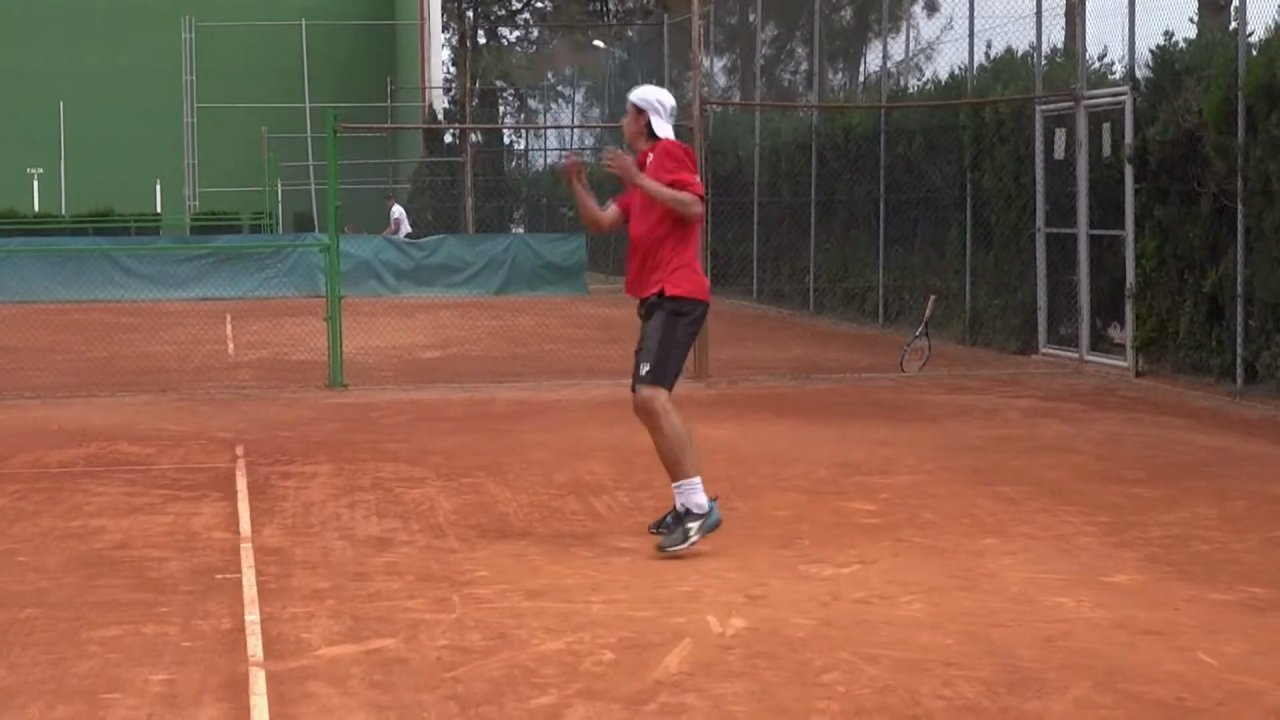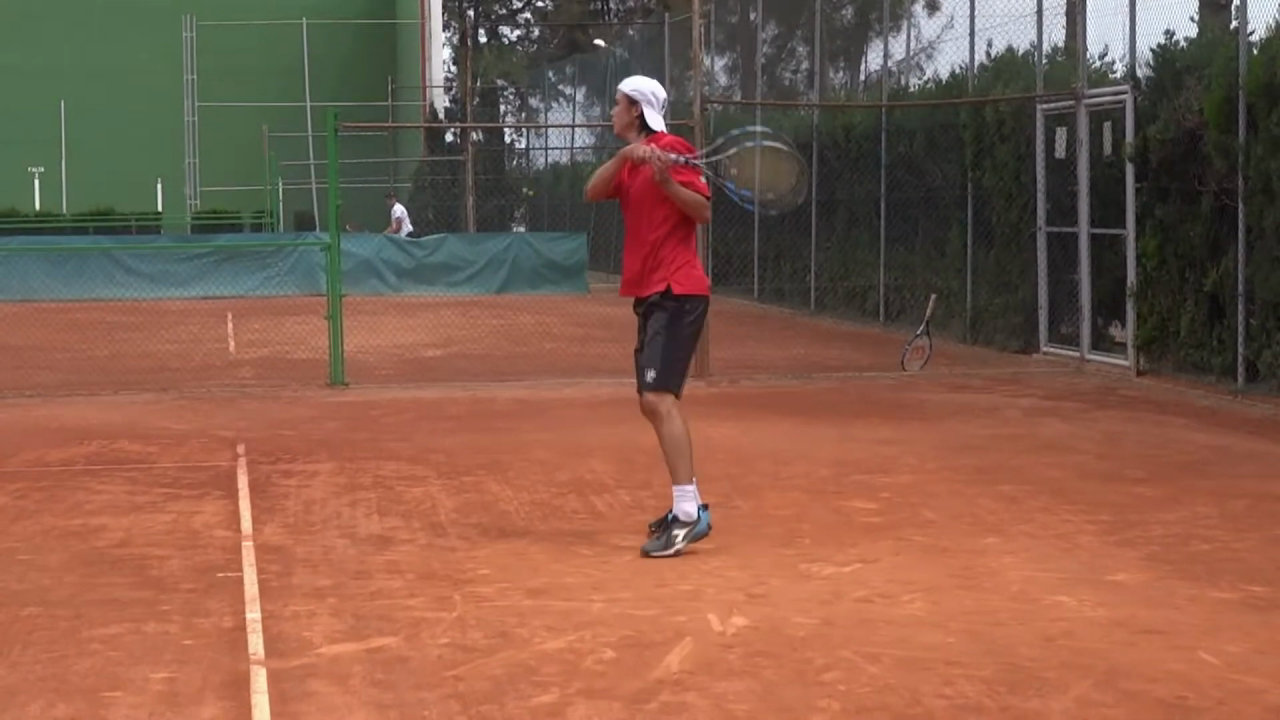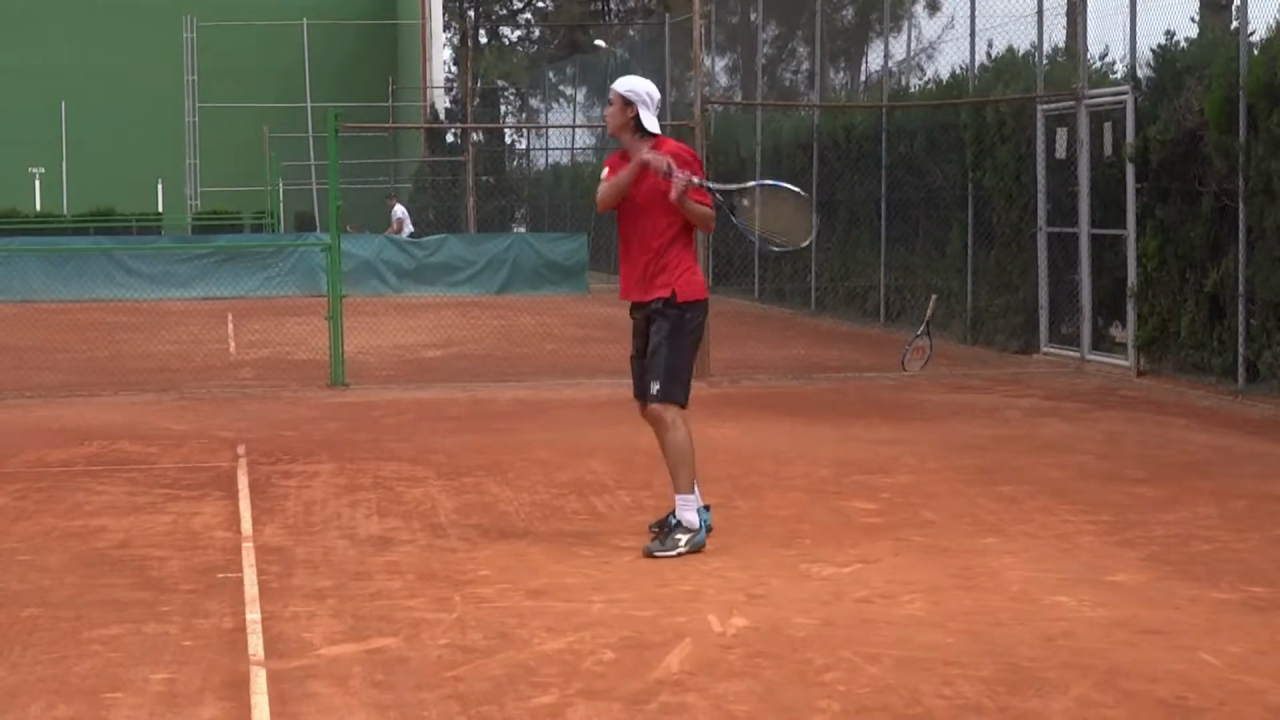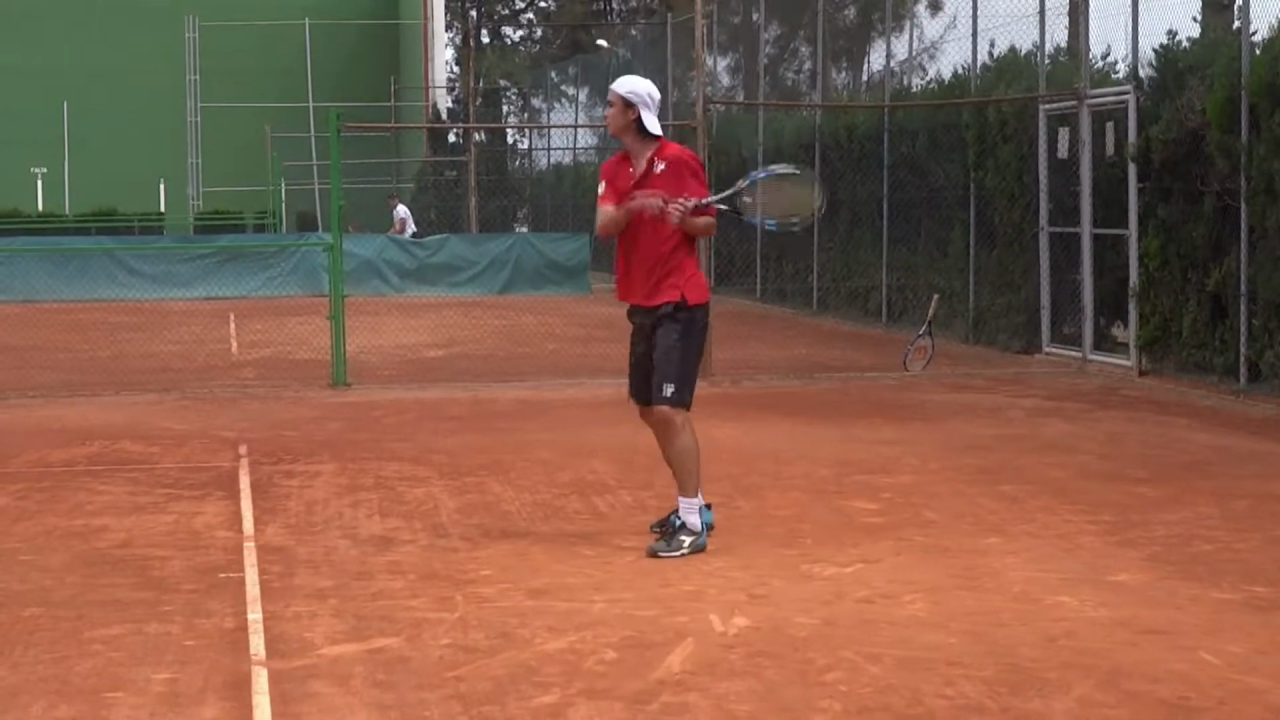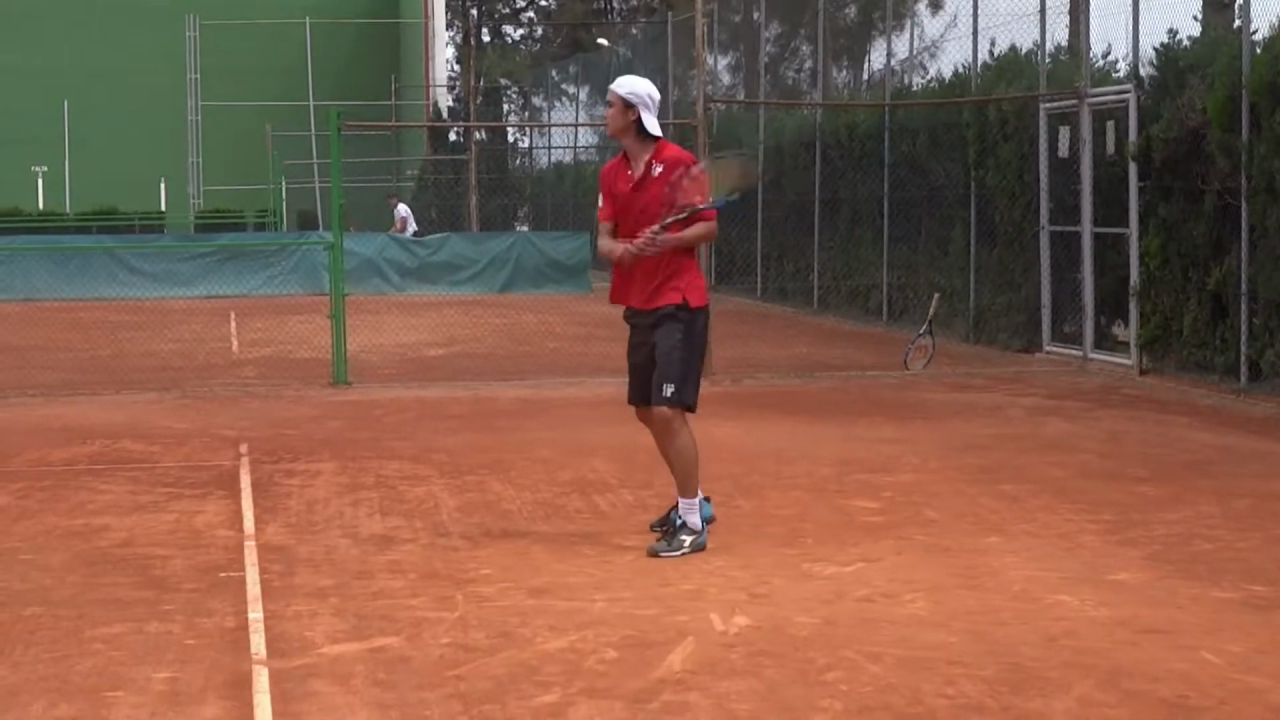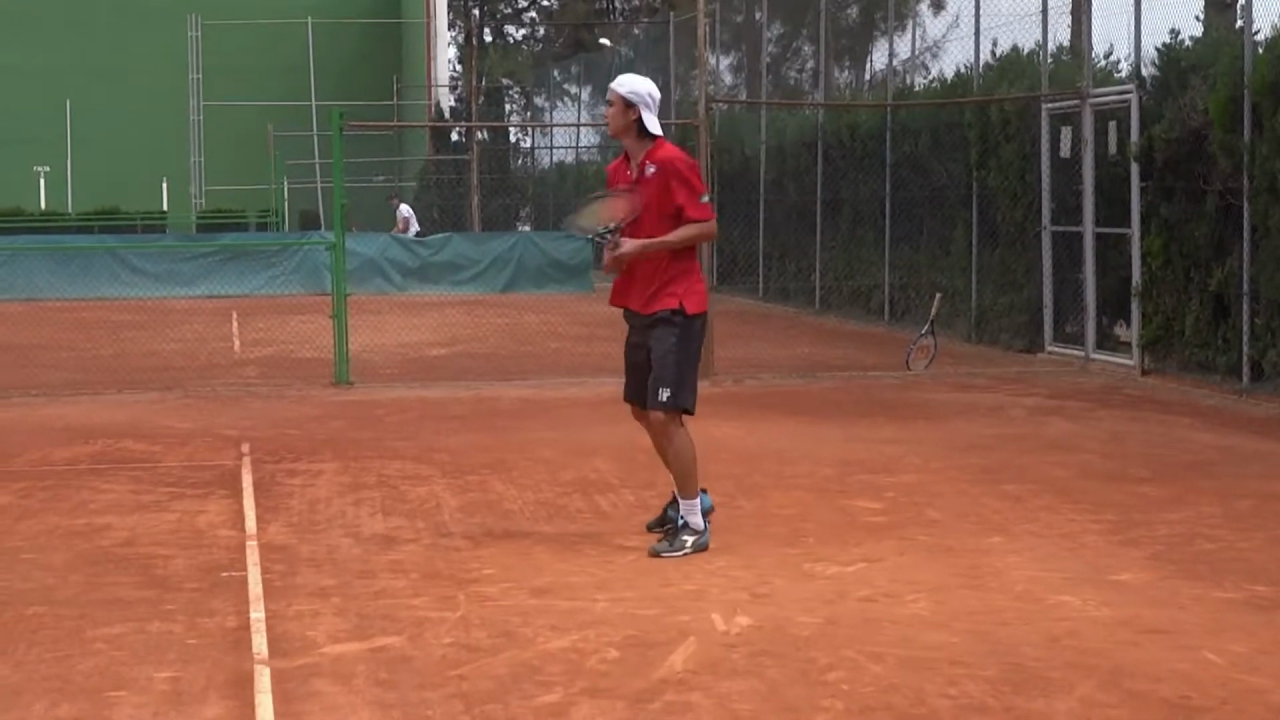
dt=0.1s
person 1, frame 1
left shoulder: (671, 152)
right shoulder: (640, 168)
left elbow: (694, 210)
right elbow: (604, 223)
left wrist: (637, 179)
right wrist: (576, 183)
left hip: (676, 294)
right hip: (661, 297)
left knee: (652, 395)
right knee: (646, 401)
left ankle: (699, 505)
right ankle: (687, 505)
person 1, frame 2
left shoulder: (674, 149)
right shoulder: (622, 162)
left elbow: (703, 213)
right elbow: (594, 193)
left wrist: (668, 181)
right wrist: (628, 152)
left hip: (678, 292)
right hip: (648, 294)
left knee: (659, 399)
right knee: (650, 403)
left ankle: (686, 517)
right ankle: (691, 505)
person 1, frame 3
left shoulder: (677, 154)
right shoulder: (618, 163)
left elbow: (708, 221)
right elbow: (604, 201)
left wrist: (682, 197)
right wrist: (640, 164)
left hip: (677, 298)
right hip: (645, 299)
left knee: (664, 409)
right knee: (653, 409)
left ankle: (689, 524)
right ankle: (691, 507)
person 1, frame 4
left shoulder: (681, 159)
right shoulder: (612, 169)
left elbow: (709, 221)
right elbow: (603, 224)
left wrist: (683, 217)
right wrist: (634, 207)
left hip: (680, 301)
right hip: (641, 304)
left knee: (670, 411)
right knee: (650, 411)
left ankle: (692, 525)
right ankle: (695, 506)
person 1, frame 5
left shoulder: (679, 161)
right shoulder: (611, 173)
left elbow: (710, 226)
right elbow: (603, 239)
left wrist: (670, 240)
right wrist: (620, 249)
left hip: (680, 303)
right hip: (640, 306)
left knee: (669, 412)
right knee: (648, 412)
left ankle: (692, 524)
right ankle: (694, 501)
person 1, frame 6
left shoulder: (672, 161)
right shoulder: (617, 170)
left elbow: (705, 228)
left wrist: (644, 246)
right wrist: (617, 254)
left hip: (676, 306)
right hip: (640, 307)
left knee: (666, 415)
right knee: (643, 410)
left ankle: (694, 524)
right ankle: (687, 498)
